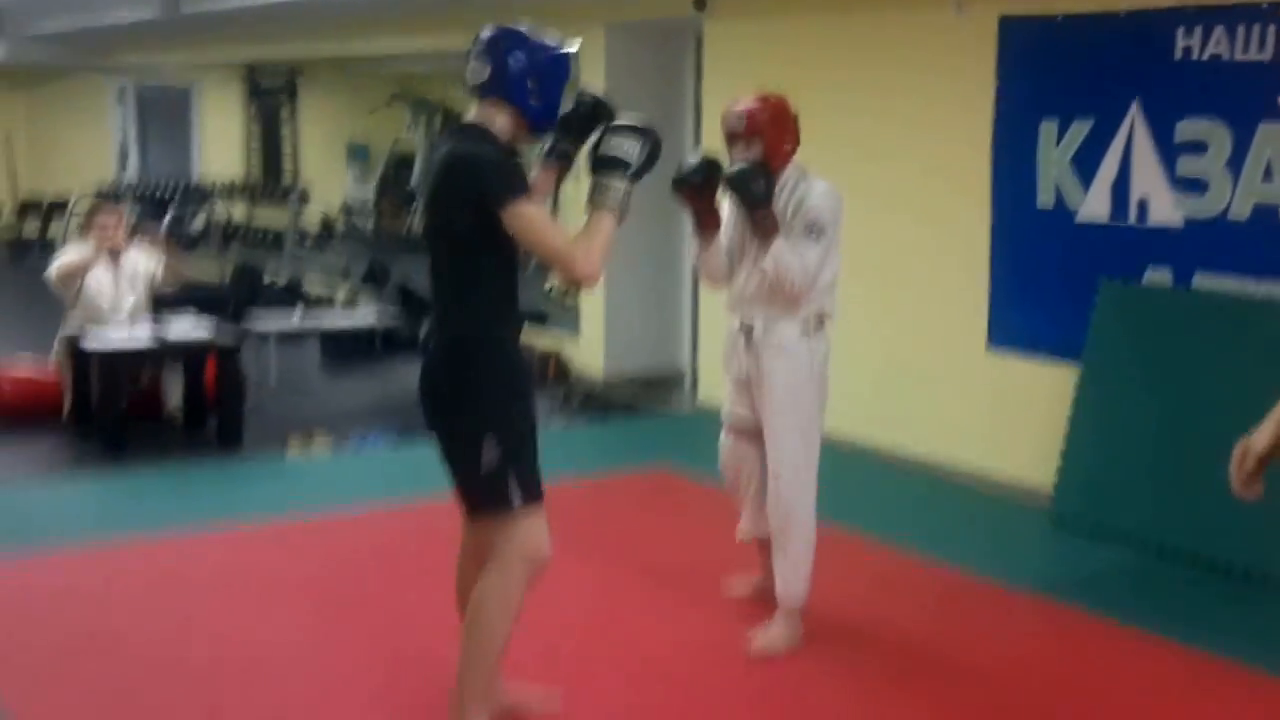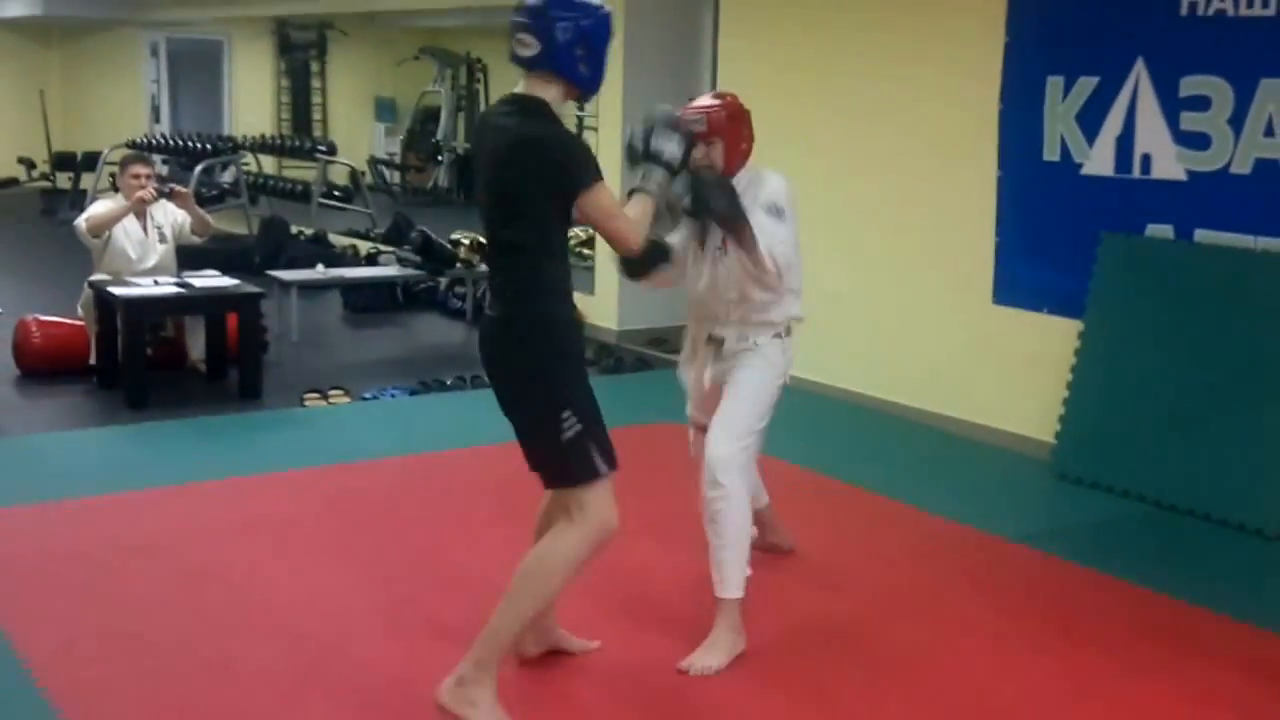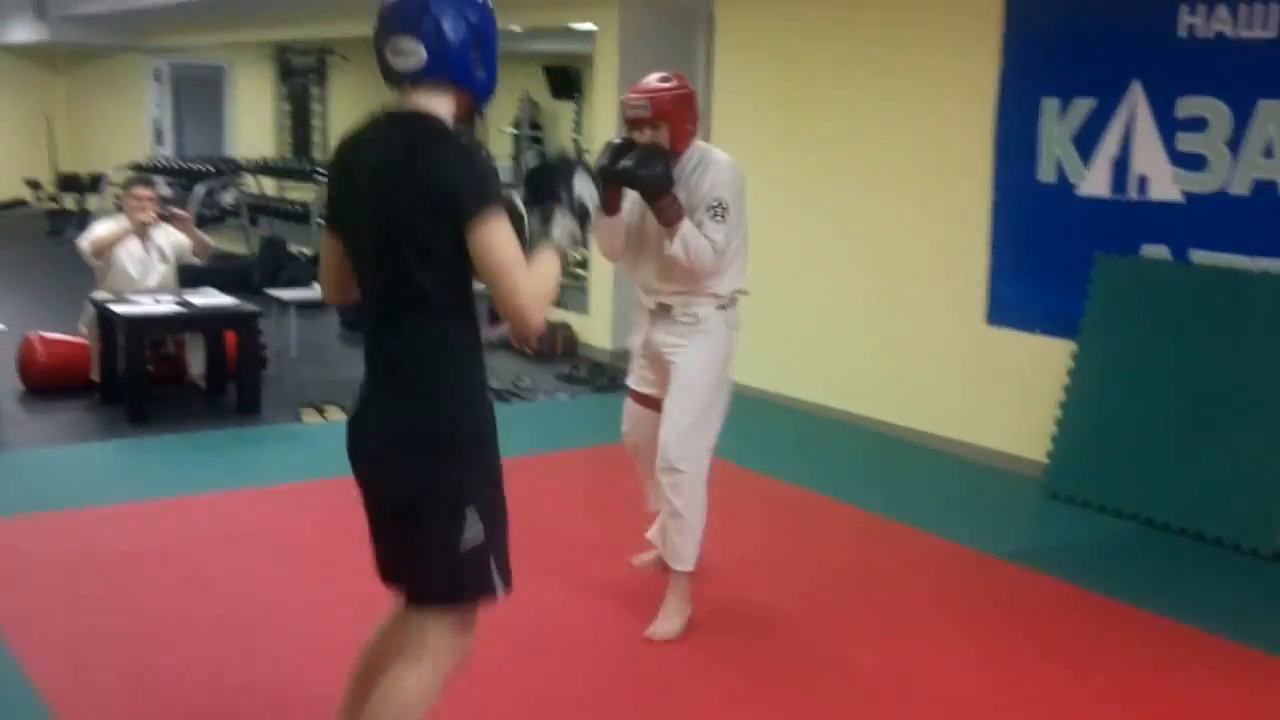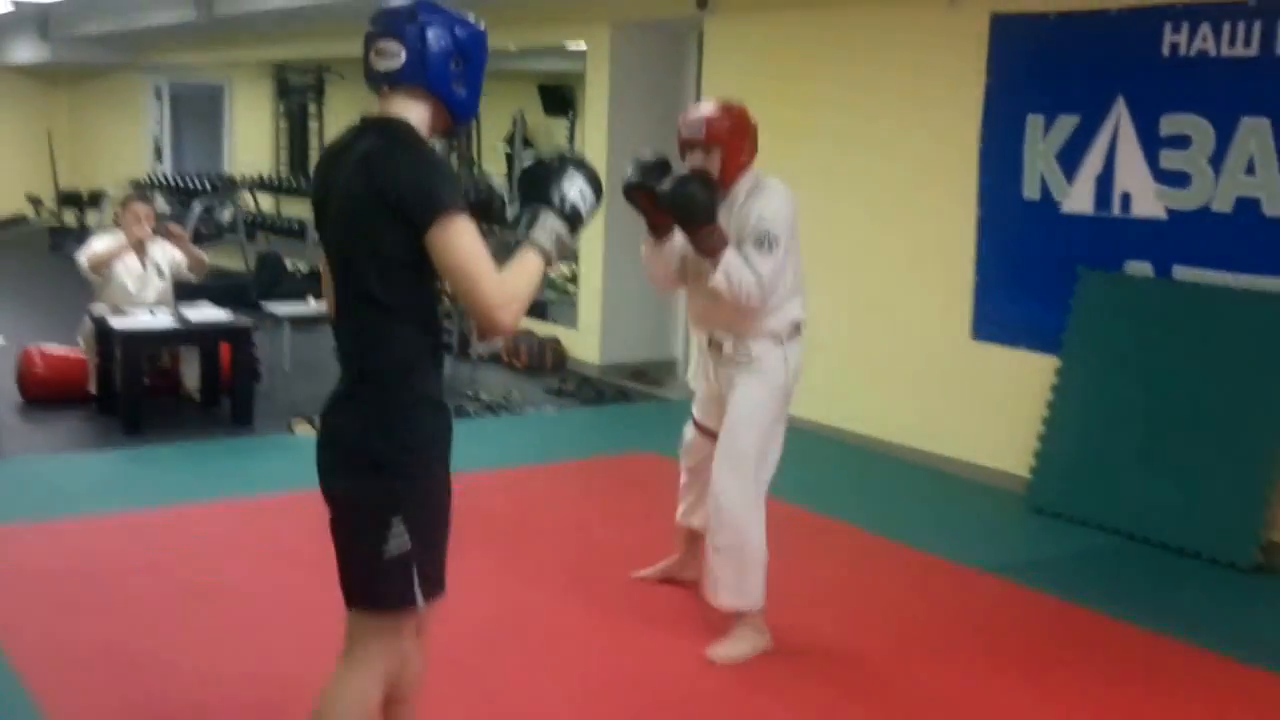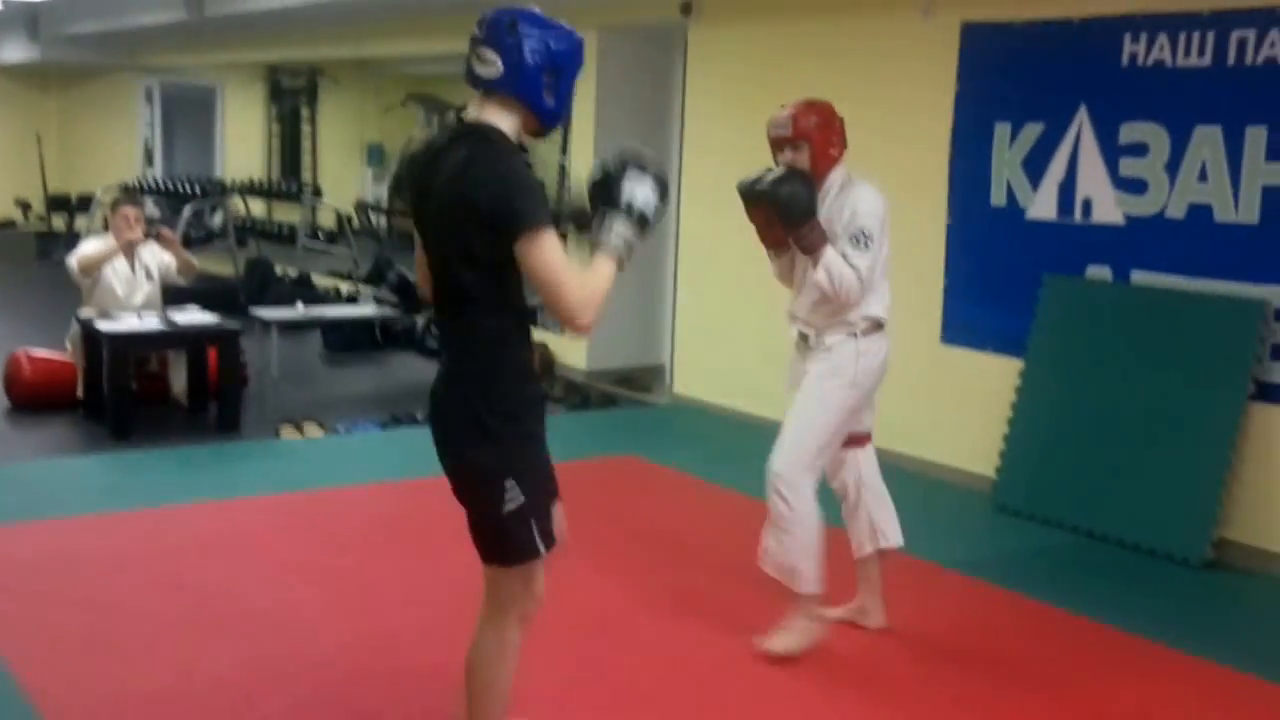
dt=0.7s
person 1, frame 1
left shoulder: (461, 151)
right shoulder: (483, 162)
left elbow: (513, 223)
right elbow: (578, 265)
left wrist: (565, 147)
right wrist: (613, 182)
left hip: (476, 366)
right hip: (474, 373)
left knee: (488, 539)
right knee: (524, 550)
person 1, frame 2
left shoulder: (497, 123)
right shoulder: (553, 142)
right elbow: (629, 236)
left wrist: (641, 164)
right wrist: (656, 169)
left hip: (516, 329)
right hip: (537, 340)
left knee: (576, 487)
right knee: (592, 520)
left ankle: (536, 625)
person 1, frame 3
left shoulder: (355, 154)
right shoulder: (457, 159)
left elbow: (337, 286)
right elbow: (526, 311)
right wrist: (560, 235)
left hip: (383, 417)
right hip: (443, 422)
left knee: (424, 607)
right knee: (439, 638)
person 1, frame 4
left shoulder: (343, 157)
right shoulder: (415, 165)
right elbow: (498, 310)
right wrist: (550, 224)
left hip: (371, 418)
right hip: (391, 431)
left knee: (403, 618)
right knee: (379, 646)
person 1, frame 5
left shoulder: (435, 158)
right shoulder: (503, 174)
right elbow: (578, 311)
right wrist: (618, 228)
left hip: (468, 395)
right hip: (493, 406)
left knee: (546, 539)
right knee: (516, 595)
person 2, frame 1
left shoulder: (815, 195)
right shoulder: (742, 194)
left elbow: (798, 281)
right elbow: (717, 274)
left wrist: (761, 218)
right wrist: (705, 215)
left hip: (792, 346)
right hip: (747, 340)
left knee: (790, 476)
right knee: (741, 460)
left ankle: (790, 612)
right ankle: (770, 572)
person 2, frame 2
left shoulder: (766, 189)
right shoulder: (685, 194)
left elbow: (777, 263)
right elbow: (677, 264)
left wrist: (731, 211)
right wrist: (645, 259)
left hip: (759, 346)
right hip: (709, 345)
left knee: (724, 463)
right knee: (711, 448)
left ankle: (729, 623)
right ankle: (769, 528)
person 2, frame 3
left shoulder: (717, 170)
right shoulder: (641, 171)
left elbow: (705, 258)
right elbow: (618, 250)
left wrist: (665, 199)
right wrist: (610, 192)
left hip: (702, 324)
right hip: (654, 319)
left knee: (682, 452)
right knee: (640, 435)
left ankle: (679, 590)
right ankle: (672, 536)
person 2, frame 4
left shoulder: (769, 201)
right shoulder: (704, 199)
left elbow: (751, 293)
right elbow: (668, 277)
left wrist: (706, 229)
right wrist: (658, 219)
left hip: (765, 358)
right hip: (721, 353)
left knee: (732, 484)
right knee: (698, 455)
left ankle: (752, 623)
right ankle: (687, 558)
person 2, frame 5
left shoulder: (859, 198)
right shoulder: (812, 198)
left elbow: (849, 286)
right elbow: (797, 277)
left wrist: (807, 227)
right wrist: (770, 225)
left hip: (848, 350)
right hip: (825, 347)
left knee: (789, 469)
right knee: (854, 471)
left ankle: (805, 610)
right ankle: (869, 600)
person 3, frame 1
left shoulder: (139, 256)
right shoulder: (76, 256)
left elbow: (173, 278)
right elbow: (58, 278)
left wrist: (161, 254)
right wrist: (100, 252)
right knee: (68, 341)
person 3, frame 2
left shoulder: (166, 209)
right shoulder: (105, 207)
left elbow: (204, 232)
right elbow: (87, 229)
left wrist: (190, 207)
right wrist: (131, 206)
right knee: (95, 297)
left ankle: (200, 358)
person 3, frame 3
left shoulder: (168, 231)
right shoulder: (108, 228)
left elbow: (205, 253)
right elbow: (91, 251)
left wrist: (190, 230)
right wrist: (132, 229)
right knee: (98, 315)
left ankle: (199, 375)
person 3, frame 4
left shoulder: (164, 247)
right shoulder: (106, 243)
left elbow: (200, 269)
right elbow: (89, 265)
left wrist: (185, 246)
right wrist: (129, 244)
left ankle: (194, 387)
person 3, frame 5
left shoulder: (153, 250)
right shoulder: (95, 246)
left elbow: (190, 273)
right elbow: (79, 269)
left wrist: (176, 249)
right wrist: (119, 246)
left ankle: (182, 392)
